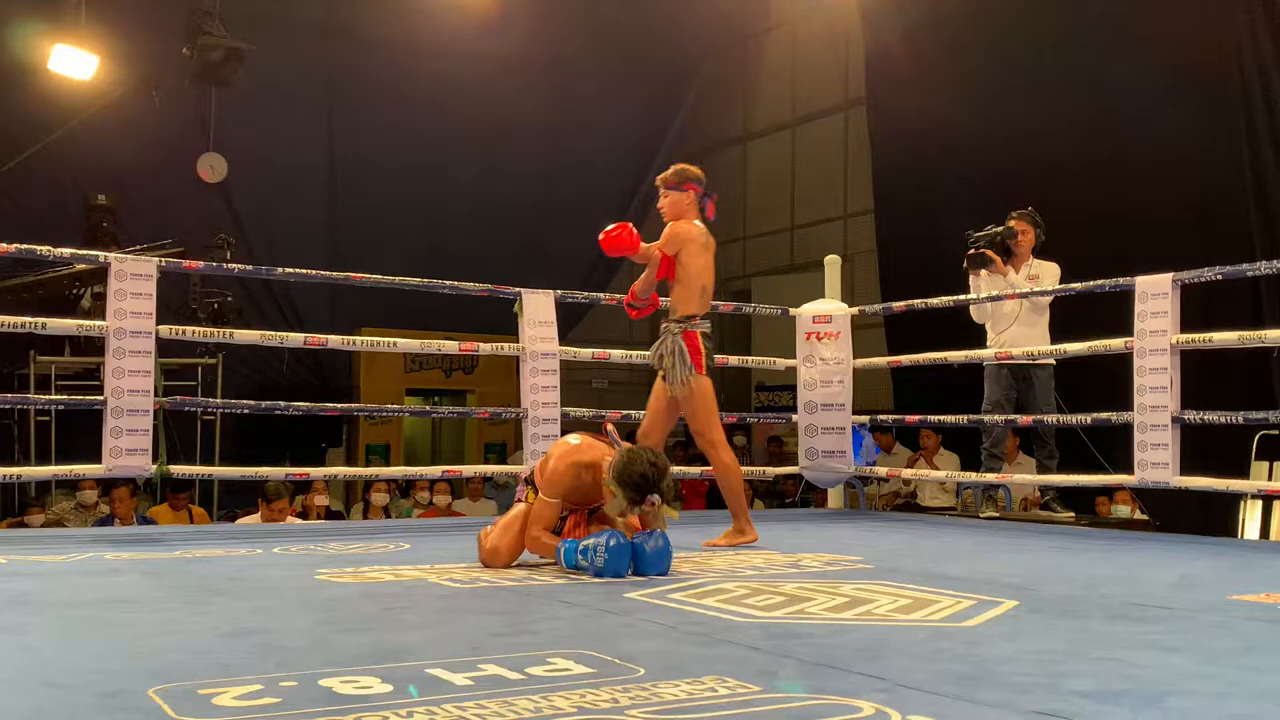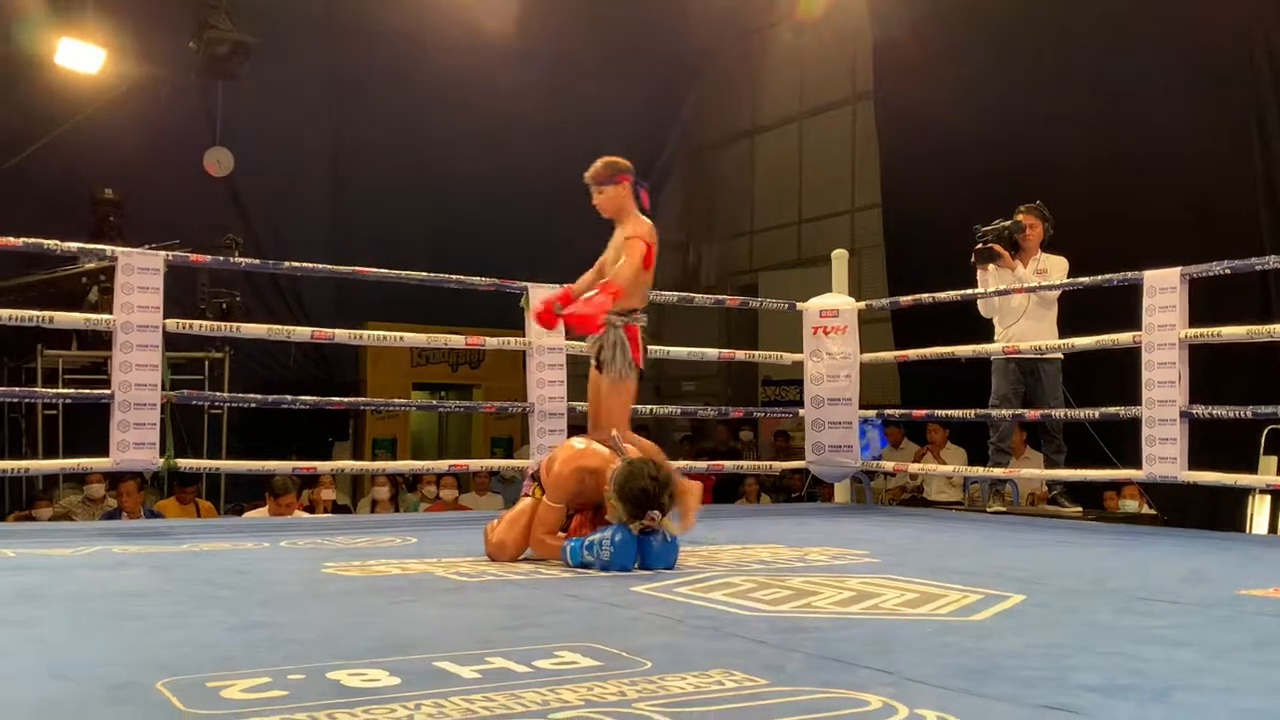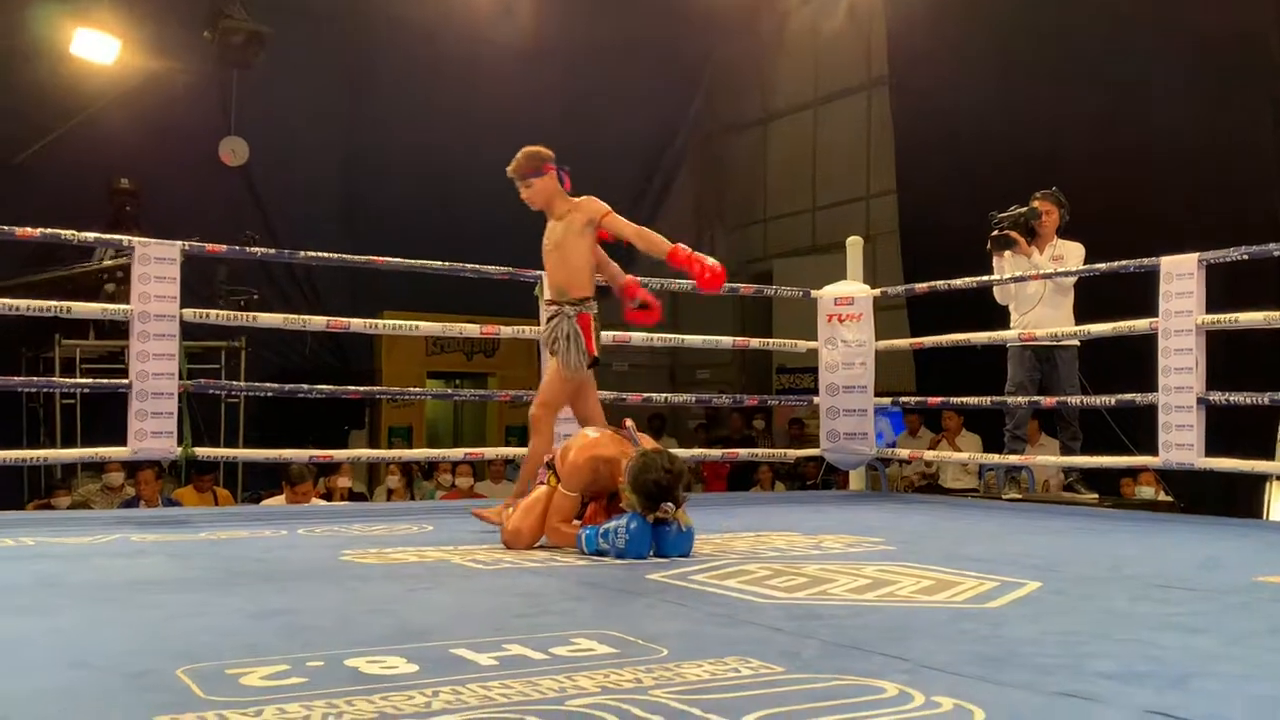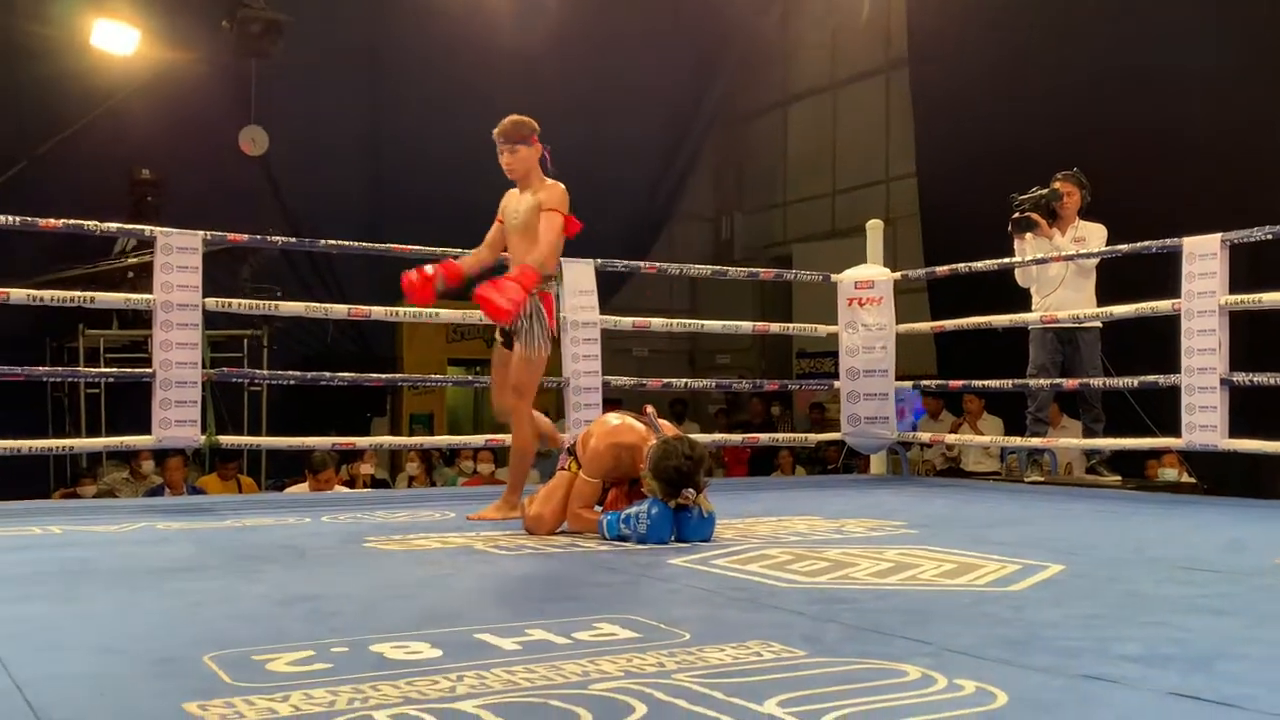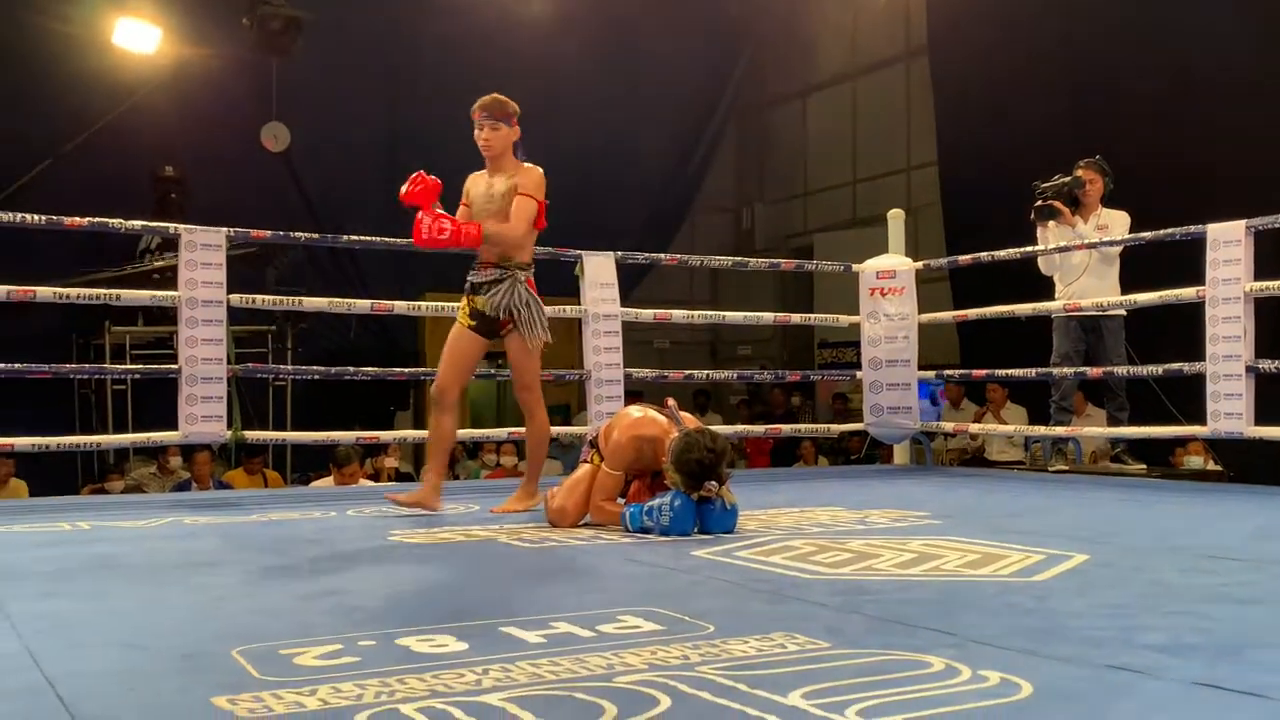
dt=0.3s
person 1, frame 1
left shoulder: (680, 230)
right shoulder: (698, 235)
left elbow: (649, 280)
right elbow: (654, 256)
left wrist: (636, 299)
right wrist: (631, 244)
left hip: (685, 340)
right hip: (679, 342)
left knee: (710, 441)
right knee: (648, 439)
left ankle: (743, 526)
person 1, frame 2
left shoulder: (639, 228)
right shoulder: (621, 231)
left elbow: (627, 269)
right elbow: (596, 273)
left wrist: (601, 300)
right wrist: (562, 300)
left hip: (623, 334)
right hip: (607, 335)
right knee: (597, 437)
person 1, frame 3
left shoulder: (586, 209)
right shoulder: (552, 222)
left elbow: (636, 234)
left wrist: (683, 256)
right wrist: (631, 292)
left hip: (577, 323)
right hip: (559, 322)
left knee: (541, 415)
right knee: (590, 421)
left ankle: (514, 506)
person 1, frame 4
left shoulder: (553, 191)
right shoulder: (510, 198)
left elbow: (545, 246)
right elbow: (487, 252)
left wrist: (517, 283)
right wrist: (442, 275)
left hip: (534, 306)
right hip: (508, 307)
left knee: (518, 407)
right knee: (504, 407)
left ankle: (511, 500)
person 1, frame 5
left shoulder: (530, 176)
right shoulder: (472, 182)
left elbow: (517, 233)
right elbow: (453, 237)
left wrist: (462, 233)
right wrist: (431, 213)
left hip: (515, 290)
right hip: (476, 292)
left knee: (527, 396)
right knee: (442, 392)
left ankle: (532, 488)
right ankle: (429, 488)
person 2, frame 1
left shoulder: (1048, 269)
right shoulder: (990, 271)
left elbow: (1041, 300)
right elbow: (980, 316)
left wrist: (1006, 274)
right wrist: (975, 277)
left hip: (1038, 362)
right hip: (1000, 361)
left knee: (1044, 429)
right knee: (994, 429)
left ankle: (1048, 495)
right ankle: (988, 496)
person 2, frame 2
left shoulder: (1057, 263)
right shoulder: (998, 266)
left elbow: (1049, 294)
right elbow: (988, 311)
left wrist: (1014, 268)
right wrist: (983, 271)
left hip: (1045, 356)
right hip: (1007, 355)
left knee: (1052, 424)
right knee: (1001, 424)
left ankle: (1056, 490)
right ankle: (996, 491)
person 2, frame 3
left shoulder: (1073, 250)
right shoulder: (1014, 252)
left elbow: (1065, 281)
right elbow: (1003, 298)
left wrist: (1031, 255)
right wrist: (999, 258)
left hip: (1062, 342)
right hip: (1023, 342)
left knee: (1068, 411)
right knee: (1017, 410)
left ankle: (1072, 476)
right ankle: (1012, 477)
person 2, frame 4
left shoulder: (1095, 231)
right shoulder: (1035, 234)
left elbow: (1087, 262)
right elbow: (1025, 280)
left wrist: (1052, 236)
right wrist: (1020, 240)
left hip: (1083, 325)
right hip: (1045, 325)
left knee: (1091, 394)
right knee: (1039, 394)
left ankle: (1095, 459)
right ankle: (1034, 461)
person 2, frame 5
left shoulder: (1118, 218)
right shoulder: (1058, 222)
left elbow: (1110, 250)
right elbow: (1048, 268)
left wrist: (1075, 225)
right wrist: (1043, 229)
left hip: (1107, 312)
right hip: (1068, 312)
left knee: (1115, 381)
right knee: (1063, 381)
left ankle: (1119, 448)
right ankle: (1058, 449)
person 3, frame 1
left shoulder: (640, 472)
right shoulder: (566, 466)
right elbow: (534, 536)
right hip: (541, 492)
right knee: (494, 556)
right ankle: (493, 530)
person 3, frame 2
left shoulder: (647, 473)
right shoulder: (571, 471)
right elbow: (540, 539)
left hip: (592, 504)
right hip: (548, 488)
right knee: (502, 548)
right ankle: (500, 524)
person 3, frame 3
left shoulder: (658, 464)
right shoulder: (585, 461)
right elbow: (554, 528)
left wrist: (672, 517)
right wrist: (600, 539)
right hip: (561, 476)
right knee: (517, 536)
right ankle: (514, 512)
person 3, frame 4
left shoulder: (678, 447)
right shoulder: (606, 447)
right elbow: (575, 514)
left wrist: (695, 503)
right hip: (582, 461)
right knee: (538, 522)
right ankle: (534, 499)
person 3, frame 5
left shoulder: (700, 438)
right shoulder: (628, 440)
right elbow: (598, 506)
left wrist: (717, 494)
left hip: (651, 468)
right hip: (604, 454)
right knee: (562, 514)
right ankle: (557, 493)
